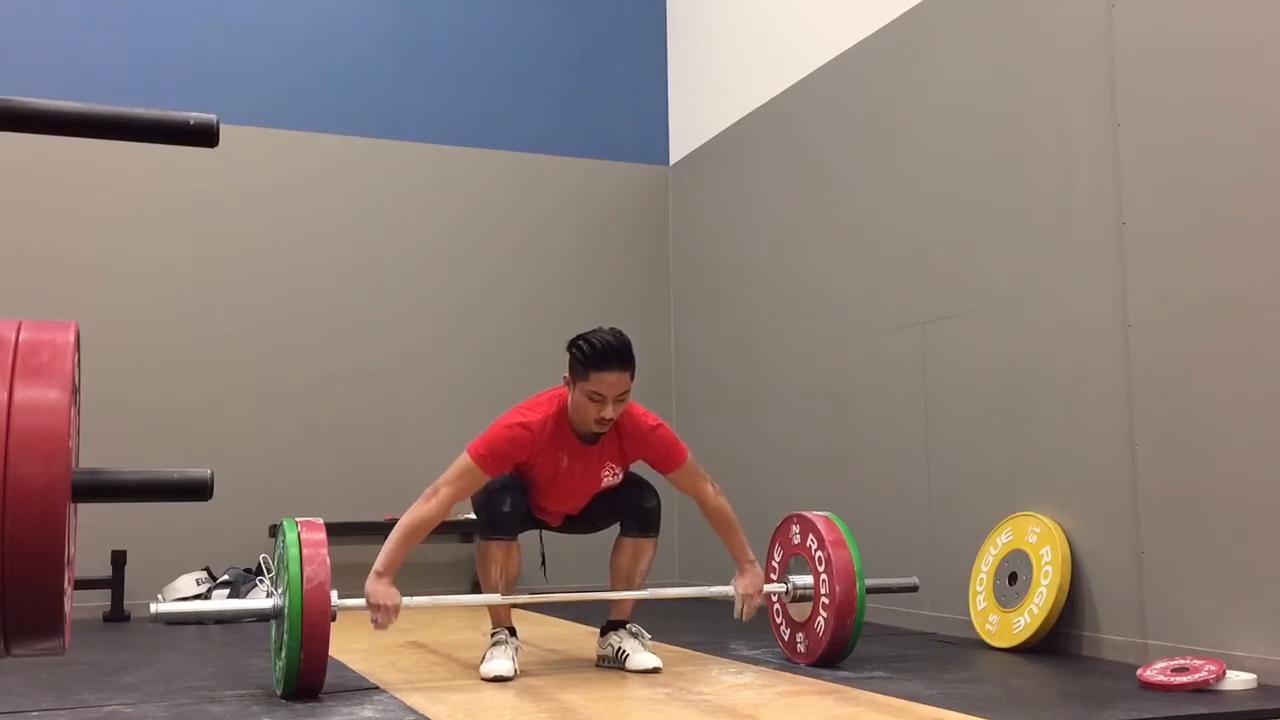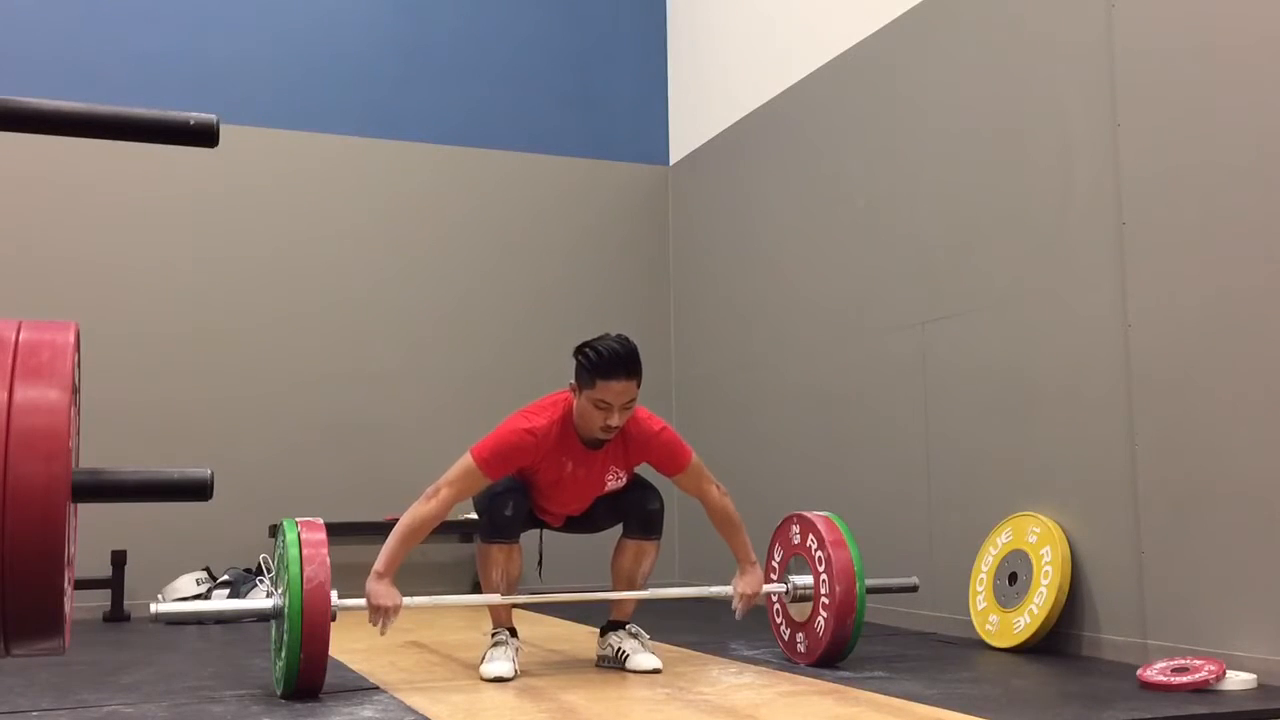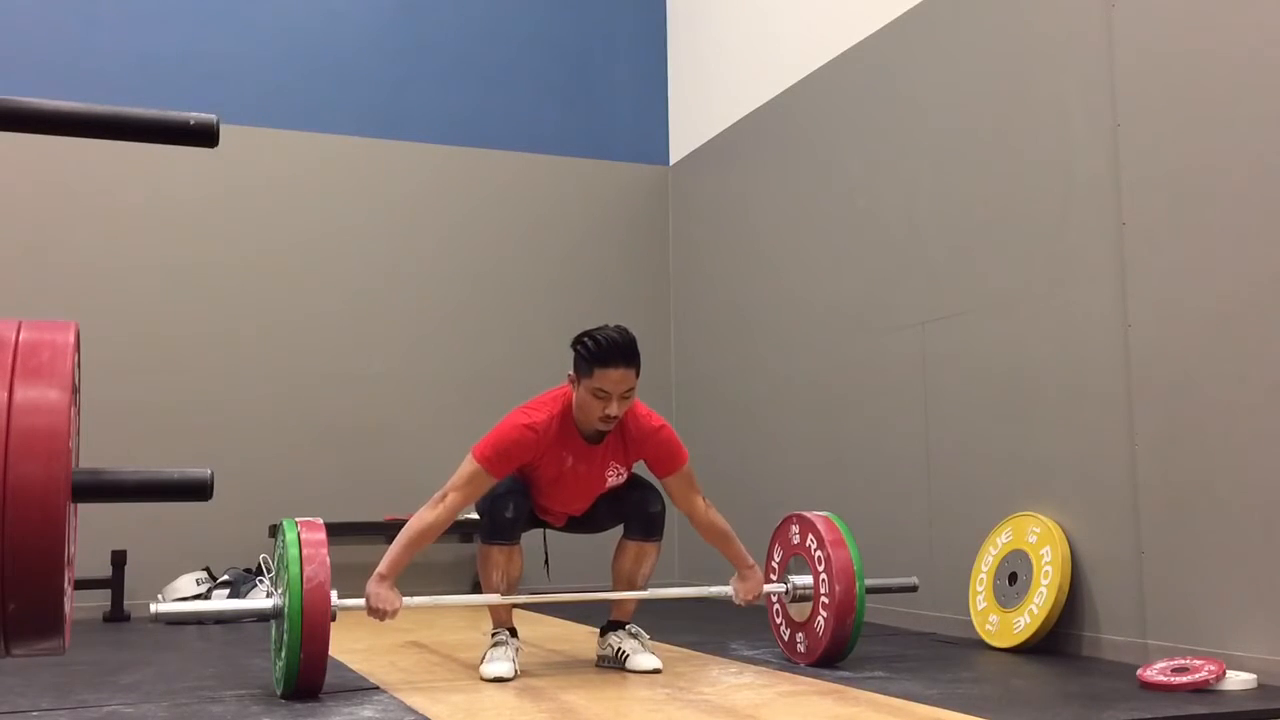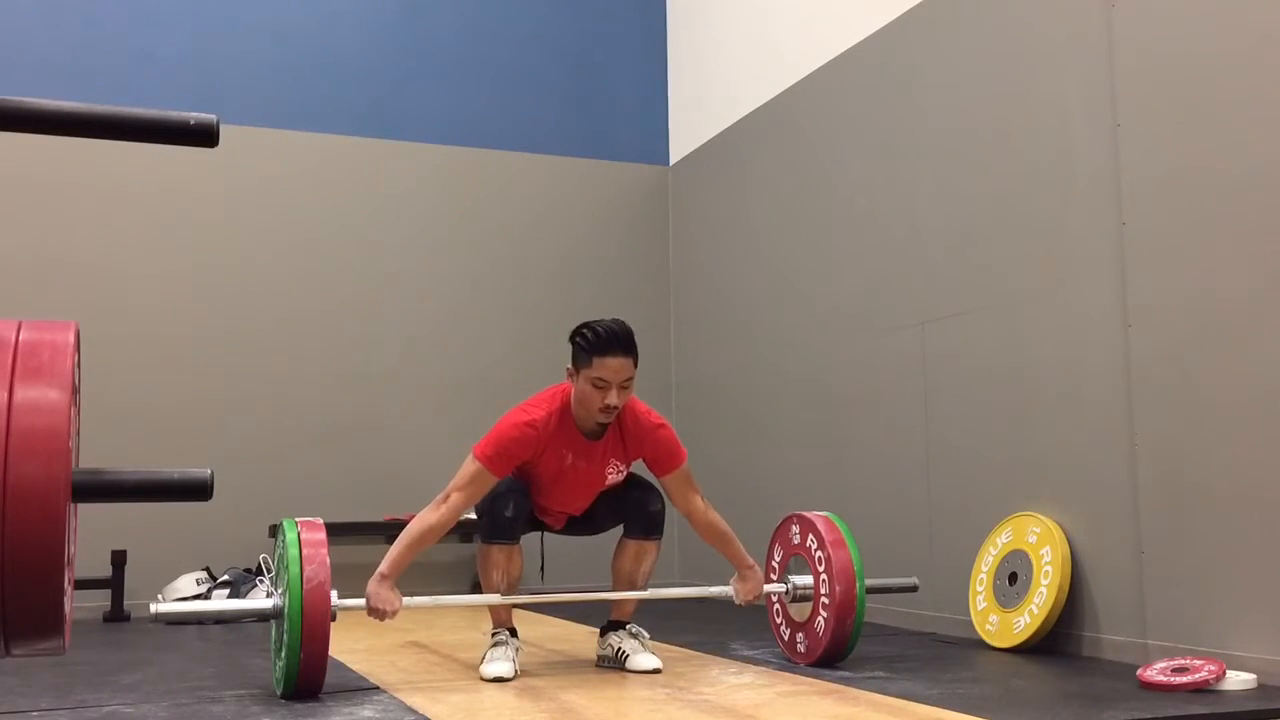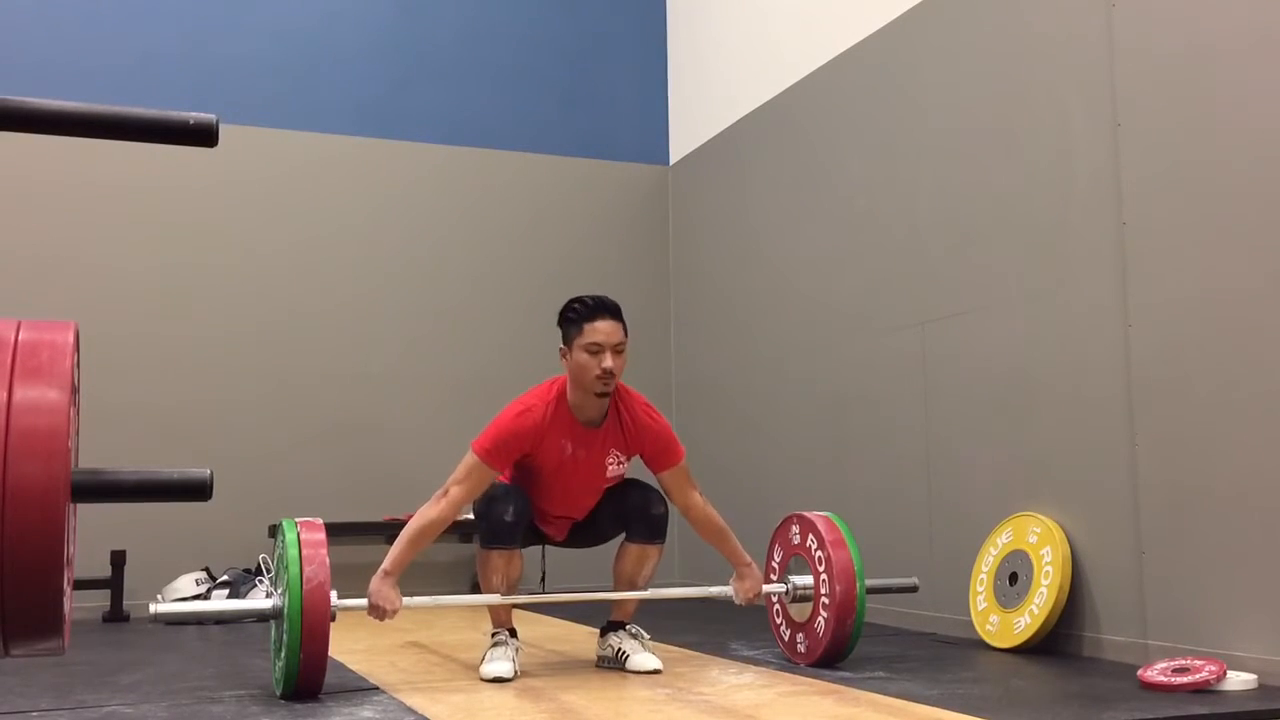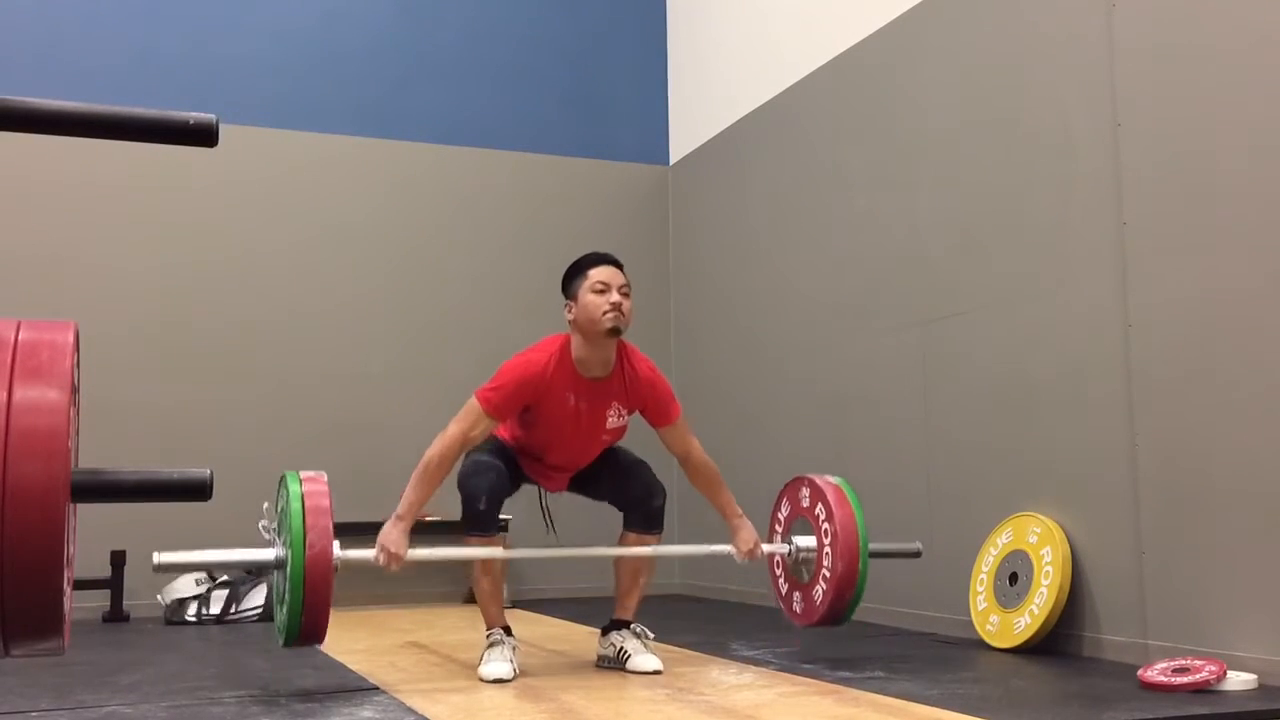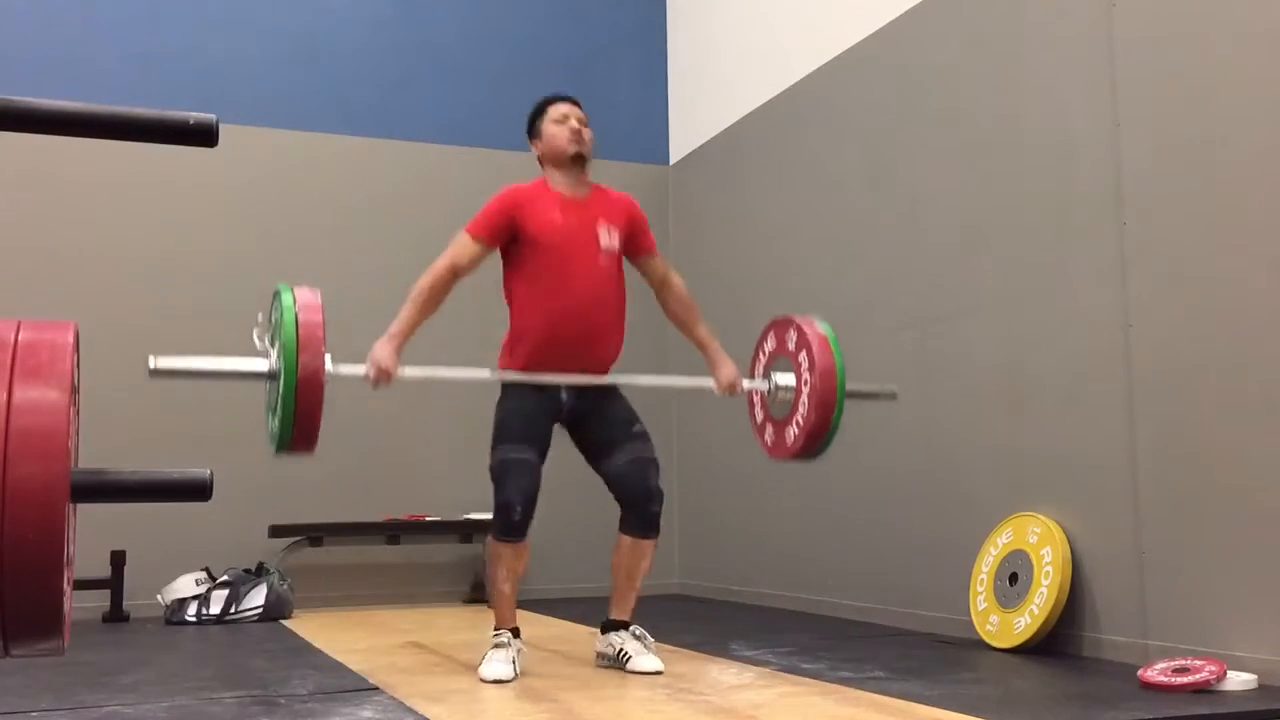
dt=0.4s
person 1, frame 1
left shoulder: (645, 429)
right shoulder: (525, 426)
left elbow: (706, 491)
right elbow: (439, 496)
left wrist: (747, 566)
right wrist: (381, 575)
left hip: (583, 507)
right hip: (523, 501)
left knee: (643, 502)
right knee: (497, 501)
left ankle: (617, 633)
right ankle: (502, 638)
person 1, frame 2
left shoulder: (650, 433)
right shoulder: (531, 430)
left elbow: (711, 493)
right elbow: (439, 496)
left wrist: (748, 566)
right wrist: (381, 576)
left hip: (586, 506)
right hip: (524, 500)
left knee: (647, 504)
right knee: (499, 503)
left ankle: (617, 633)
right ankle: (503, 638)
person 1, frame 3
left shoulder: (650, 430)
right shoulder: (530, 426)
left elbow: (696, 505)
right elbow: (447, 501)
left wrist: (746, 569)
right wrist: (383, 578)
left hip: (587, 506)
right hip: (525, 499)
left knee: (648, 506)
right knee: (500, 505)
left ankle: (617, 634)
right ankle: (503, 638)
person 1, frame 4
left shoulder: (648, 428)
right shoulder: (529, 423)
left elbow: (694, 504)
right elbow: (451, 502)
left wrist: (746, 569)
right wrist: (384, 578)
left hip: (585, 507)
right hip: (524, 502)
left knee: (648, 505)
right knee: (500, 505)
left ankle: (617, 634)
right ankle: (503, 638)
person 1, frame 5
left shoulder: (642, 419)
right shoulder: (529, 416)
left elbow: (690, 499)
right elbow: (451, 497)
left wrist: (744, 567)
right wrist: (386, 576)
left hip: (585, 518)
right hip: (525, 515)
left knee: (650, 506)
right knee: (499, 507)
left ankle: (617, 633)
right ankle: (503, 639)
person 1, frame 6
left shoulder: (641, 376)
right shoulder: (534, 368)
left elbow: (689, 452)
right elbow: (454, 440)
left wrist: (738, 522)
right wrist: (399, 523)
left hip: (584, 459)
right hip: (515, 450)
left knee: (648, 496)
right knee: (478, 491)
left ankle: (619, 633)
right ankle: (498, 639)
person 1, frame 7
left shoulder: (621, 210)
right shoulder: (517, 203)
left elbow: (668, 285)
right elbow: (446, 271)
left wrist: (716, 355)
right wrist: (392, 340)
left hip: (594, 386)
right hip: (527, 382)
left knee: (644, 497)
right knee: (514, 507)
left ankle: (618, 632)
right ankle: (504, 639)
